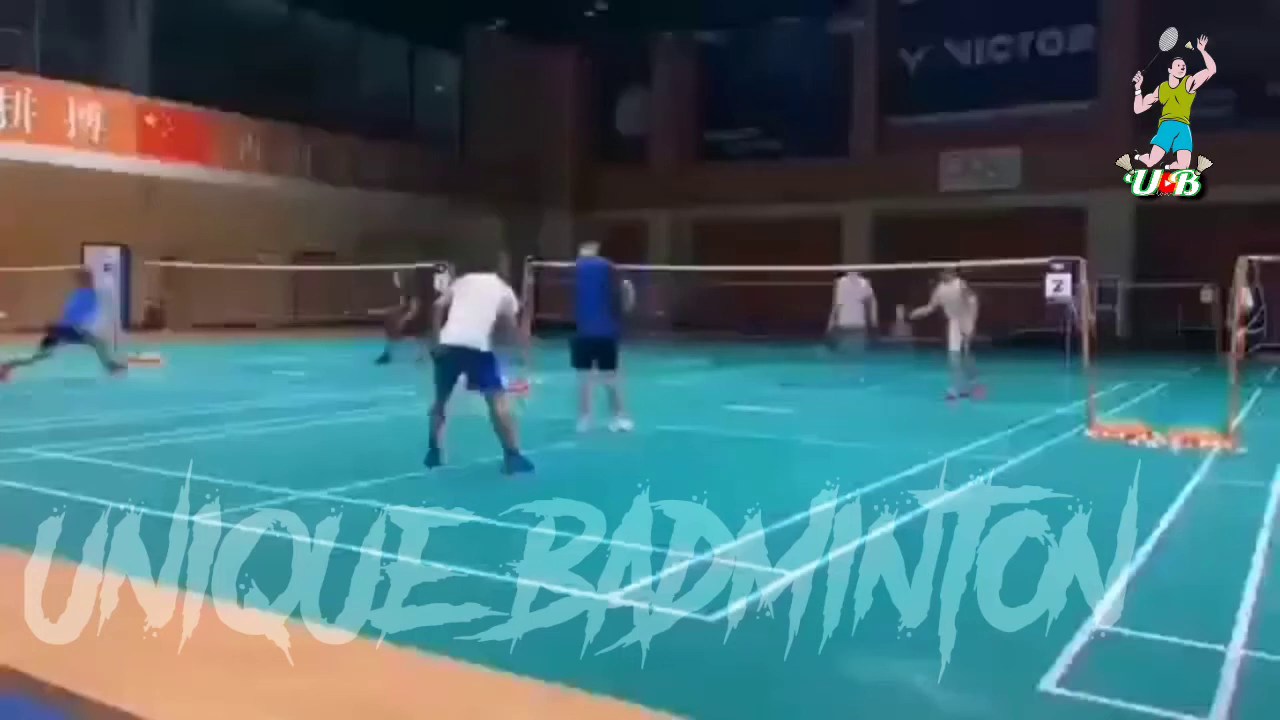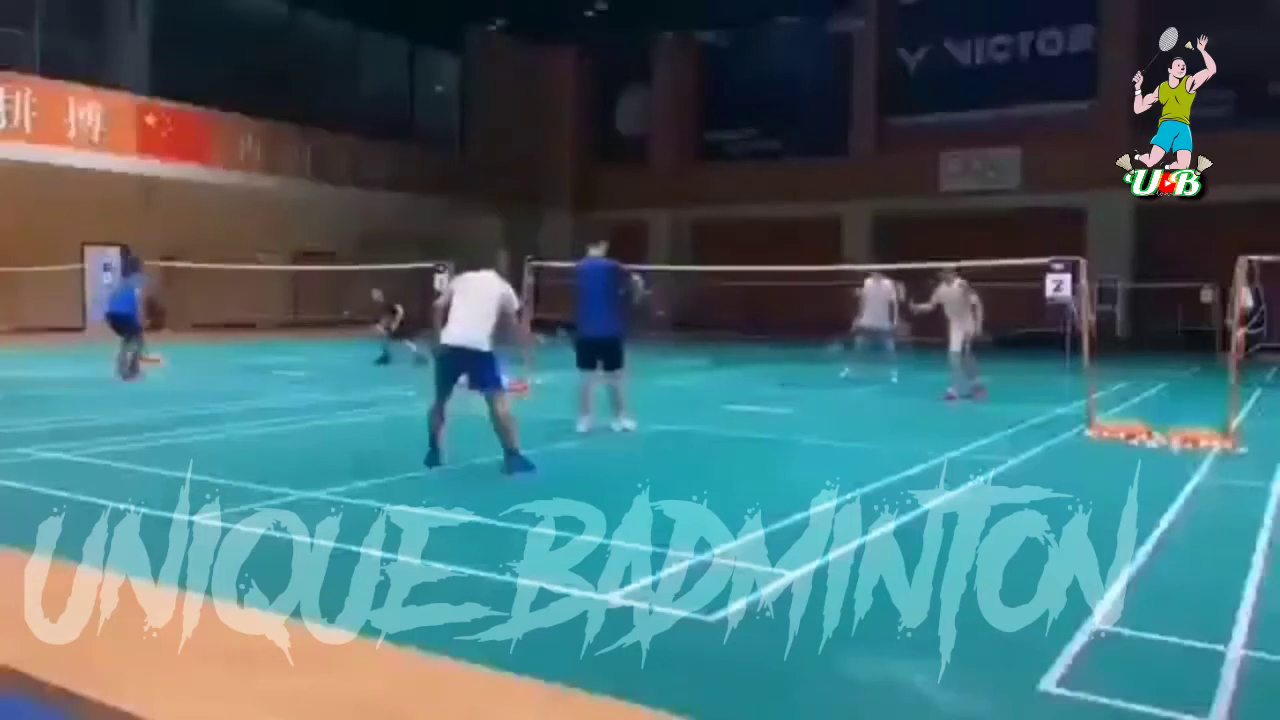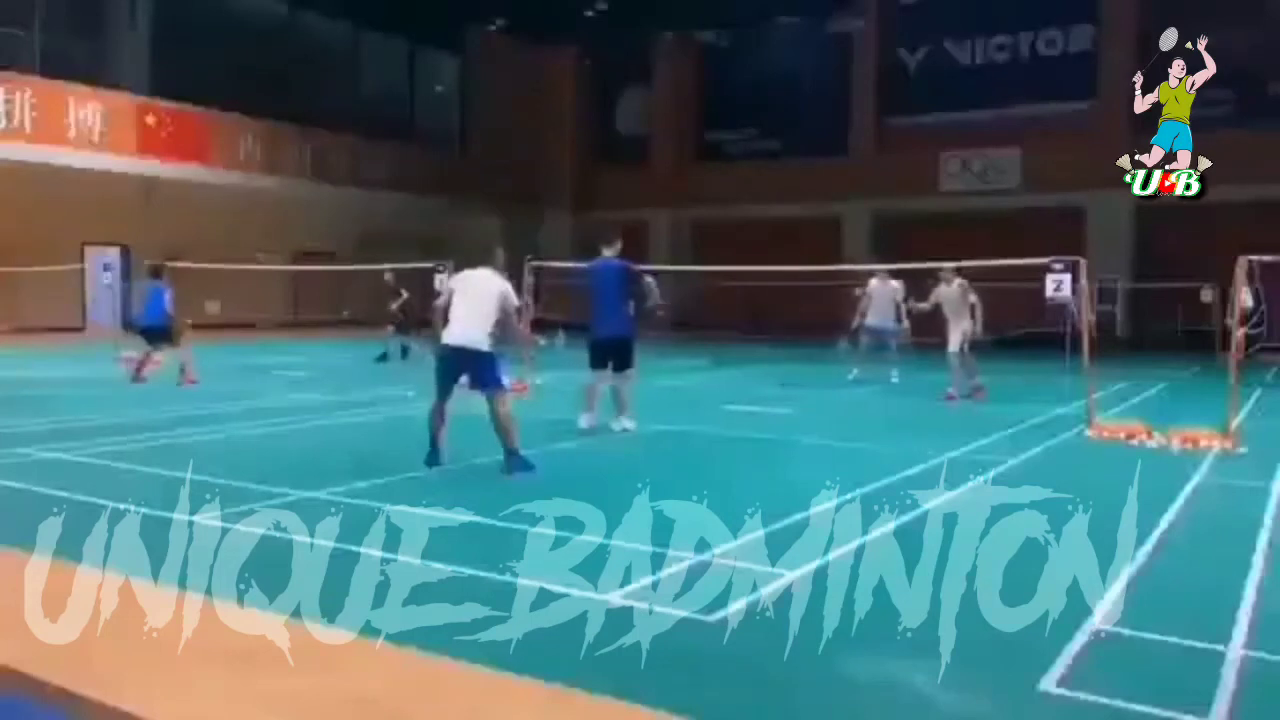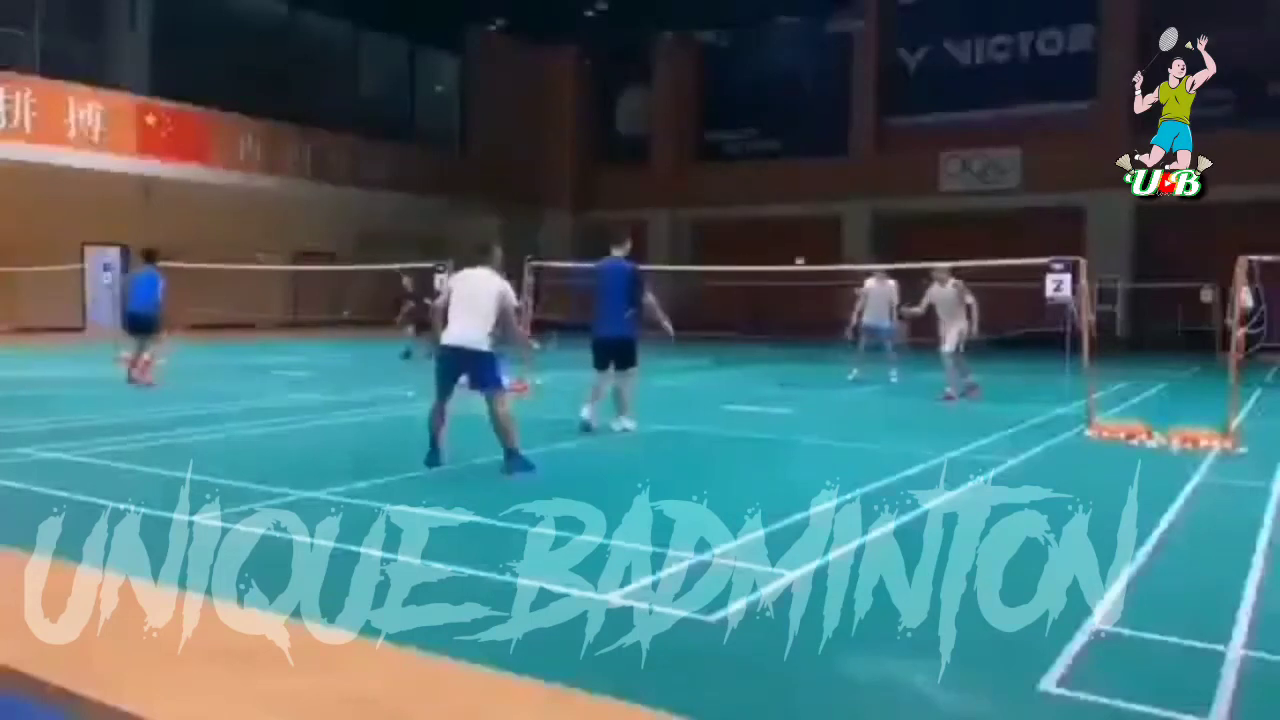
dt=0.4s
person 1, frame 1
left shoulder: (464, 281)
right shoulder: (504, 291)
left elbow: (437, 311)
right elbow: (511, 329)
left wrist: (439, 336)
right wrist: (522, 343)
left hip: (448, 348)
right hip: (478, 348)
left knee: (440, 401)
right knee: (499, 406)
left ankle: (433, 453)
right ankle: (513, 457)
person 1, frame 2
left shoulder: (462, 278)
right shoulder: (503, 288)
left elbow: (438, 306)
right elbow: (513, 325)
left wrist: (439, 336)
right wrist: (530, 339)
left hip: (449, 345)
right hip: (478, 347)
left knee: (440, 400)
right knee: (499, 401)
left ankle: (434, 452)
right ankle: (512, 456)
person 1, frame 3
left shoulder: (461, 277)
right shoulder: (503, 285)
left elbow: (439, 306)
right elbow: (512, 326)
left wrist: (441, 336)
right wrist: (532, 340)
left hip: (450, 345)
right hip: (479, 347)
left knee: (440, 399)
right knee: (499, 401)
left ankle: (434, 452)
right ankle: (512, 456)
person 1, frame 4
left shoulder: (459, 277)
right shoulder: (501, 285)
left elbow: (438, 307)
right elbow: (511, 327)
left wrist: (439, 337)
right wrist: (529, 344)
left hip: (450, 345)
right hip: (479, 347)
left knee: (441, 399)
right knee: (498, 401)
left ankle: (434, 452)
right ankle: (512, 456)
person 2, frame 1
left shoulder: (576, 268)
right shoulder: (606, 266)
left elbow: (577, 299)
right elbow: (625, 288)
right wrist: (625, 308)
left hip: (584, 331)
right hip: (607, 330)
left knee: (585, 376)
right knee: (610, 376)
left ankle: (585, 419)
right ankle: (619, 419)
person 2, frame 2
left shoulder: (578, 269)
right shoulder: (612, 267)
left elbow: (577, 298)
right elbow: (636, 282)
right wrist: (633, 298)
left hip: (585, 331)
right hip: (610, 331)
left knee: (587, 377)
right knee: (615, 376)
left ankle: (584, 420)
right ankle: (621, 418)
person 2, frame 3
left shoulder: (590, 269)
right shoulder: (623, 268)
right elbow: (648, 283)
right wrist: (651, 300)
left hip: (598, 331)
right hip: (621, 331)
left knee: (597, 376)
right knee: (621, 376)
left ankle: (587, 416)
right ankle: (622, 418)
person 2, frame 4
left shoulder: (598, 268)
right shoulder: (630, 269)
right elbow: (646, 299)
right wrist: (663, 320)
left hip: (600, 331)
right hip: (623, 331)
left knee: (602, 375)
right knee: (624, 376)
left ankle: (588, 411)
right ankle: (622, 418)
